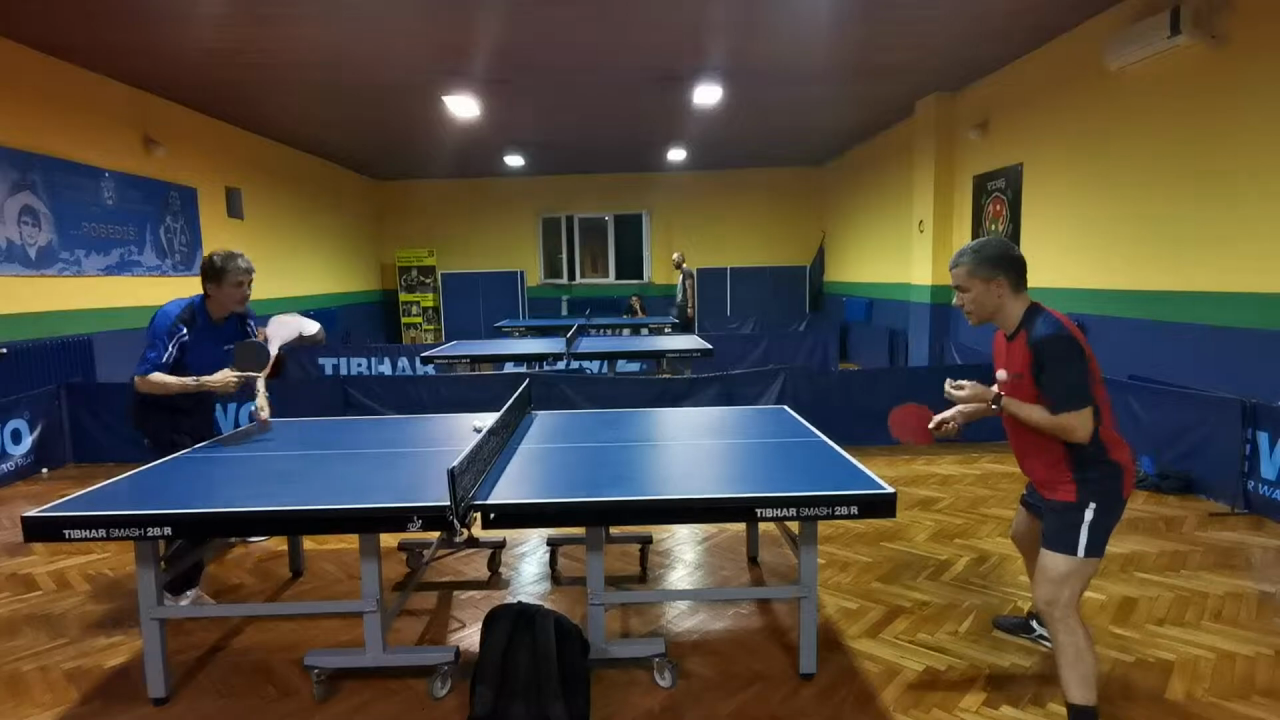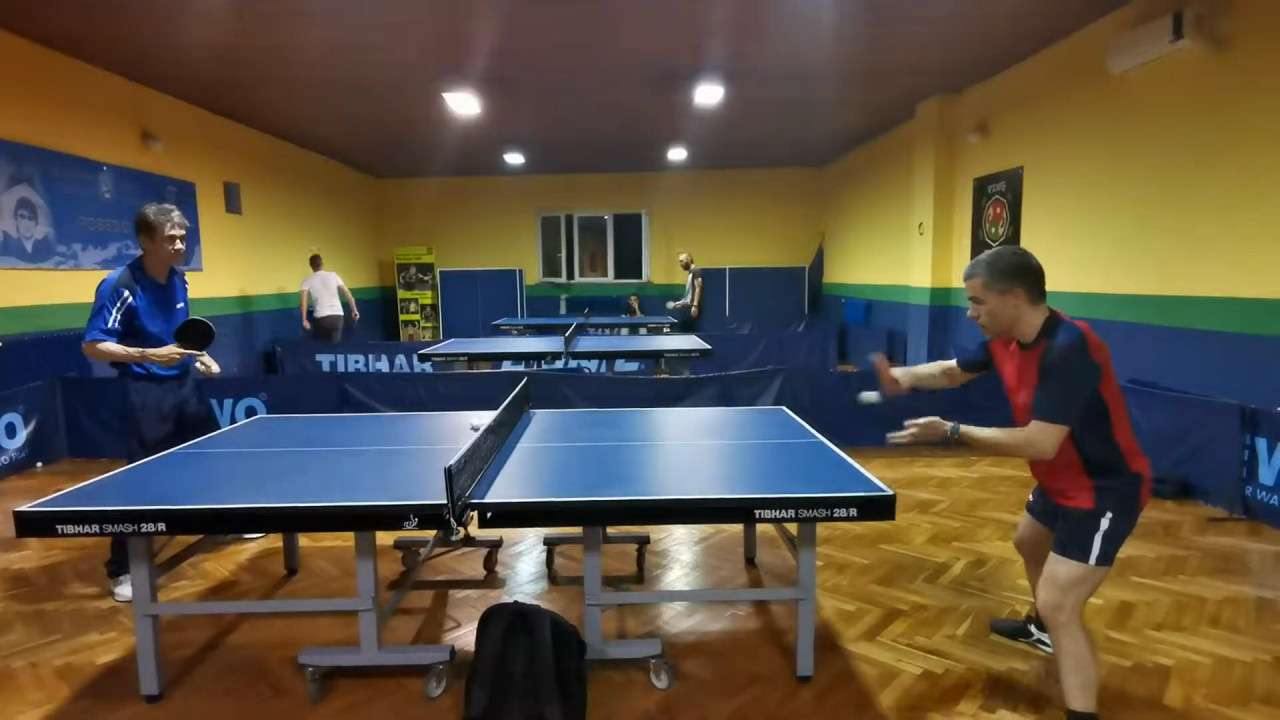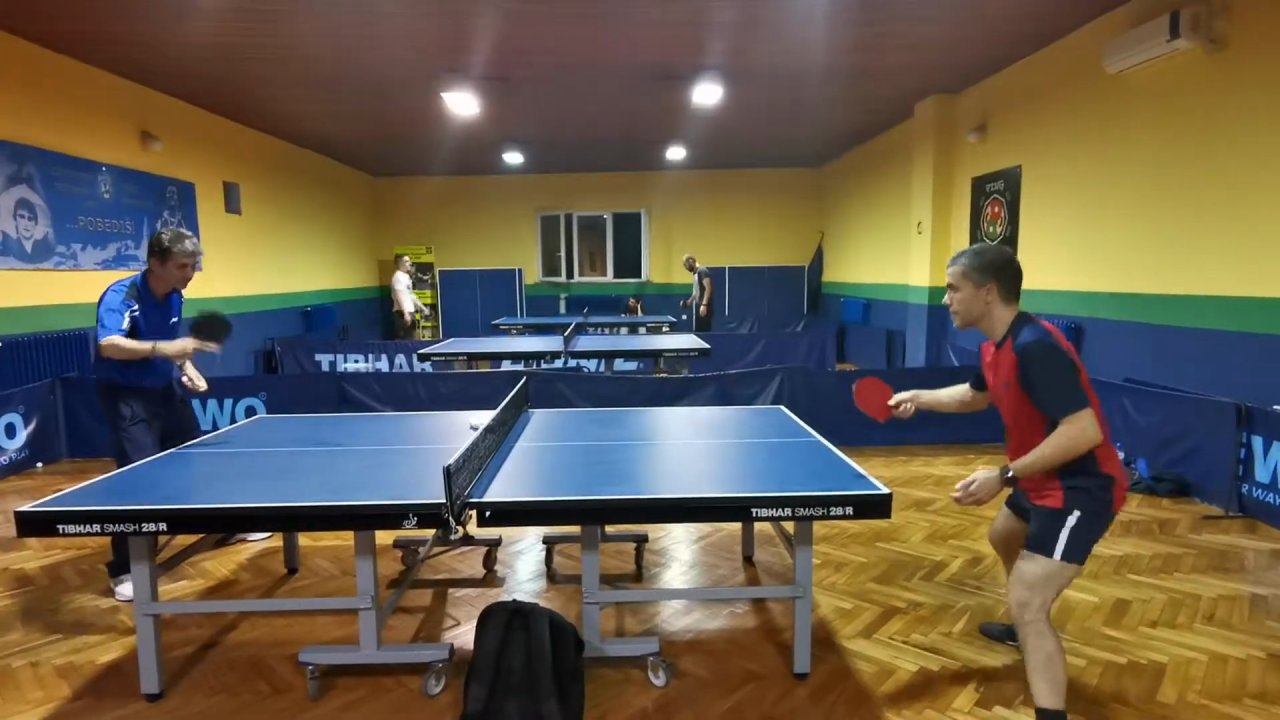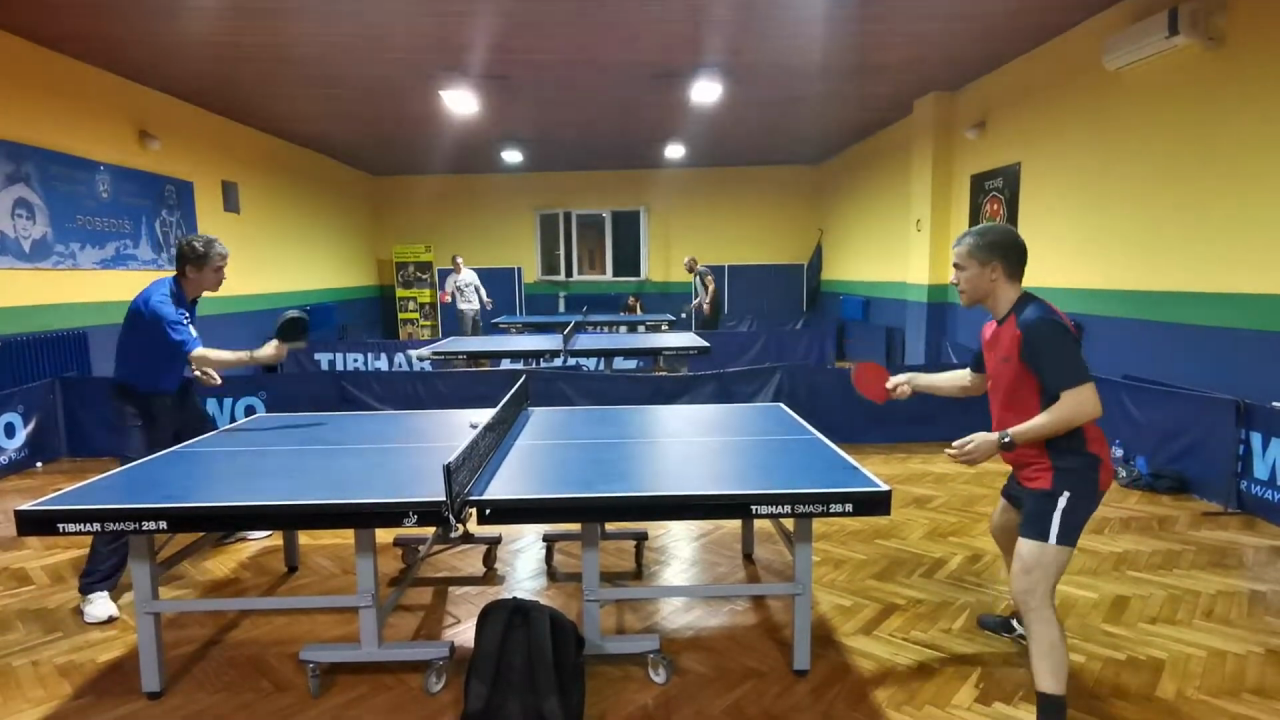
dt=1s
person 1, frame 1
left shoulder: (1049, 339)
right shoulder: (1006, 333)
left elbow: (1077, 428)
left wrist: (993, 403)
right wrist: (965, 409)
left hip: (1090, 482)
right hip: (1053, 475)
left knee: (1056, 599)
right knee: (1026, 538)
right ankle: (1042, 623)
person 1, frame 2
left shoulder: (1068, 348)
right shoulder: (1005, 339)
left elbow: (1040, 443)
right elbow: (955, 370)
left wrist: (950, 432)
right wrist: (906, 375)
left hip: (1105, 489)
right hip: (1058, 482)
left knee: (1059, 604)
right knee: (1030, 543)
right ankle: (1041, 627)
person 1, frame 3
left shoulder: (1033, 347)
right shoulder: (995, 344)
left elbow: (1084, 432)
right elbow: (974, 393)
left wrist: (1005, 476)
right wrist: (918, 398)
left hip: (1082, 489)
right hip: (1045, 480)
left knee: (1024, 601)
right knee: (1003, 538)
right ankle: (1026, 630)
person 1, frame 4
left shoulder: (1037, 324)
right shoulder: (996, 327)
left elbow: (1086, 405)
right elbow: (972, 380)
left wrist: (1000, 440)
right wrist: (914, 381)
left hip: (1067, 472)
right hip: (1034, 466)
left knee: (1031, 592)
right knee: (1004, 531)
right ankle: (1023, 623)
person 2, frame 1
left shoulder: (242, 318)
right shoulder: (174, 319)
right elbow: (144, 380)
left wrist: (260, 394)
right wrist: (206, 383)
left hip: (198, 411)
right hip: (160, 413)
right ankle: (179, 589)
person 2, frame 2
left shoulder: (178, 279)
right shoulder: (119, 286)
right elbow: (92, 345)
left wrist: (199, 354)
right wrist: (149, 355)
left hip: (185, 383)
right hip: (146, 391)
right ankle: (122, 569)
person 2, frame 3
left shoulder: (174, 296)
right shoulder: (120, 296)
right elbow: (109, 345)
left wrist: (186, 365)
right wrist: (163, 348)
left hip: (167, 392)
right hip: (127, 398)
right ankle: (124, 570)
person 2, frame 4
left shoulder: (186, 297)
right shoulder: (159, 303)
right elbow: (197, 353)
left wrist: (200, 367)
right wrist: (255, 357)
left hip: (174, 392)
right hip: (140, 401)
right ankle: (96, 588)
